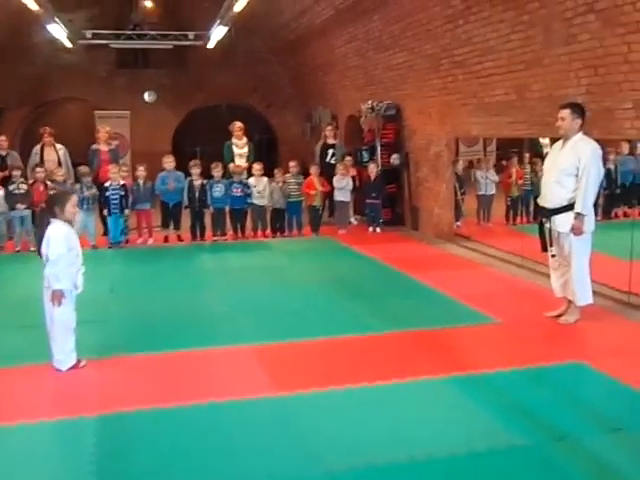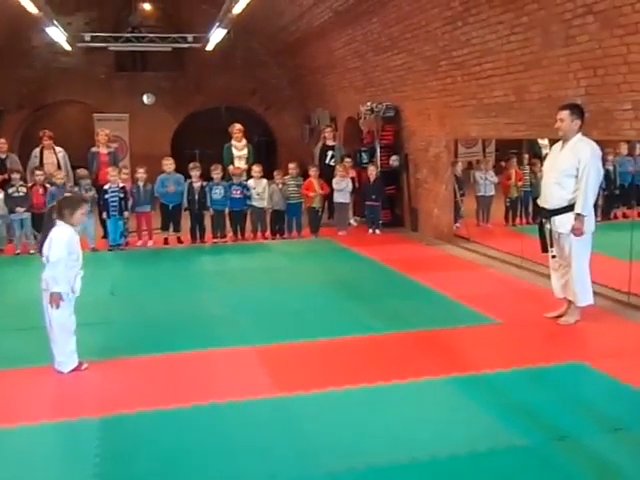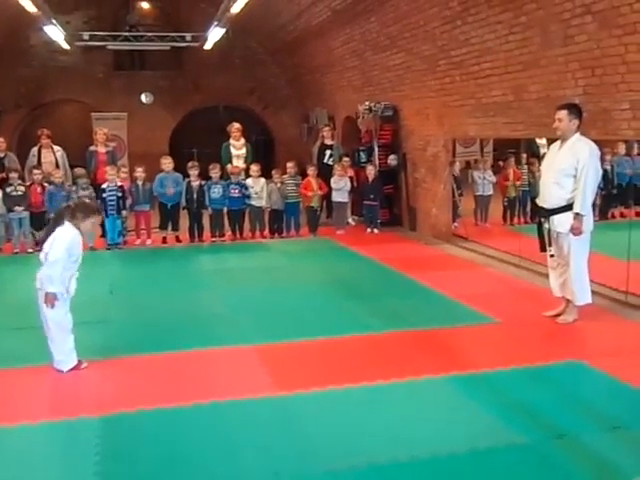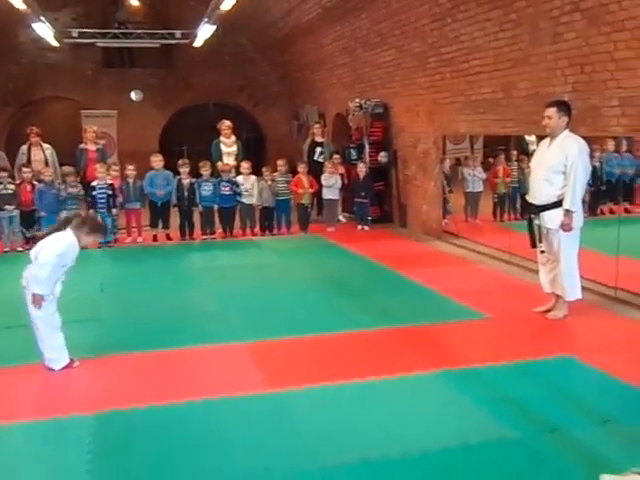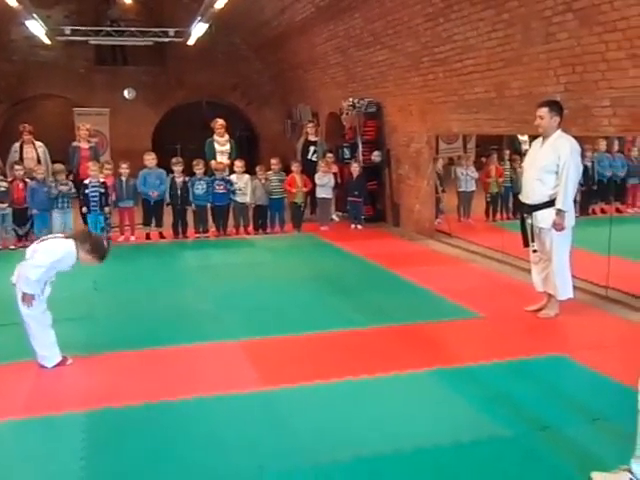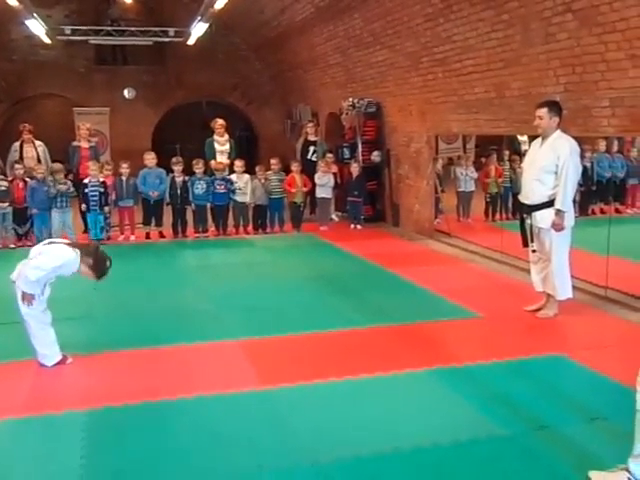
dt=0.1s
person 1, frame 1
left shoulder: (587, 148)
right shoulder: (557, 147)
left elbow: (588, 185)
left wrist: (579, 217)
right wrist: (544, 210)
left hip: (571, 216)
right hip: (553, 216)
left knee: (575, 262)
right knee: (557, 262)
left ankle: (575, 308)
right ankle: (565, 303)
person 1, frame 2
left shoulder: (587, 149)
right shoulder: (557, 148)
left elbow: (588, 186)
left wrist: (580, 218)
right wrist: (544, 211)
left hip: (571, 217)
right hip: (553, 216)
left knee: (575, 263)
right knee: (557, 262)
left ankle: (575, 309)
right ankle: (565, 304)
person 1, frame 3
left shoulder: (585, 148)
right shoulder: (555, 147)
left elbow: (587, 185)
left wrist: (578, 217)
right wrist: (542, 210)
left hip: (570, 216)
right hip: (551, 216)
left knee: (574, 262)
right knee: (556, 261)
left ankle: (573, 308)
right ankle: (564, 303)
person 1, frame 4
left shoulder: (574, 145)
right shoulder: (544, 144)
left elbow: (576, 181)
left wrist: (568, 213)
right wrist: (532, 207)
left hip: (560, 213)
right hip: (541, 212)
left knee: (564, 258)
right knee: (546, 257)
left ankle: (563, 304)
right ankle: (554, 299)
person 1, frame 5
left shoulder: (566, 145)
right shoulder: (537, 144)
left elbow: (568, 181)
left wrist: (561, 213)
right wrist: (525, 206)
left hip: (552, 213)
right hip: (534, 212)
left knee: (555, 257)
right knee: (538, 257)
left ankle: (555, 303)
right ankle: (546, 298)
person 1, frame 6
left shoulder: (565, 145)
right shoulder: (536, 144)
left elbow: (567, 181)
left wrist: (560, 213)
right wrist: (524, 206)
left hip: (551, 213)
right hip: (533, 211)
left knee: (554, 257)
right knee: (537, 257)
left ankle: (554, 303)
right ankle: (545, 298)
person 2, frame 1
left shoulder: (64, 228)
right shoulder: (58, 231)
right elbow: (56, 262)
right wrist: (57, 288)
left hip: (66, 285)
right hip: (60, 287)
left knee: (64, 322)
right knee: (62, 323)
left ankle: (66, 358)
right ankle: (64, 361)
person 2, frame 2
left shoulder: (68, 231)
right shoulder: (62, 234)
right elbow: (55, 265)
right wrist: (56, 290)
left hip: (65, 288)
right hip: (59, 290)
left knee: (65, 325)
right knee: (62, 325)
left ankle: (68, 360)
right ankle: (66, 364)
person 2, frame 3
left shoulder: (72, 233)
right shoulder: (68, 235)
right elbow: (54, 264)
left wrist: (54, 289)
right wrist: (51, 291)
left hip: (60, 287)
right hip: (53, 288)
left knee: (62, 324)
right knee: (58, 324)
left ankle: (67, 360)
right ankle: (66, 362)
person 2, frame 4
left shoulder: (69, 239)
right shoulder: (66, 241)
right elbow: (44, 265)
left wrist: (44, 289)
right wrist: (37, 291)
left hip: (45, 286)
right hip: (39, 288)
left knee: (50, 322)
right knee: (46, 322)
left ankle: (59, 358)
right ankle: (57, 360)
person 2, frame 5
left shoulder: (70, 246)
right shoulder: (65, 249)
right elbow: (34, 268)
left wrist: (31, 289)
right wrist: (28, 291)
left hip: (35, 285)
right hip: (29, 285)
left knee: (42, 320)
right knee: (38, 321)
left ankle: (50, 356)
right ankle: (50, 358)
person 2, frame 6
left shoulder: (73, 253)
right shoulder: (69, 257)
right elbow: (34, 268)
right wrist: (28, 290)
left hip: (34, 282)
right hip: (28, 283)
left knee: (42, 319)
right knee: (38, 320)
left ankle: (51, 354)
right ankle: (50, 357)
